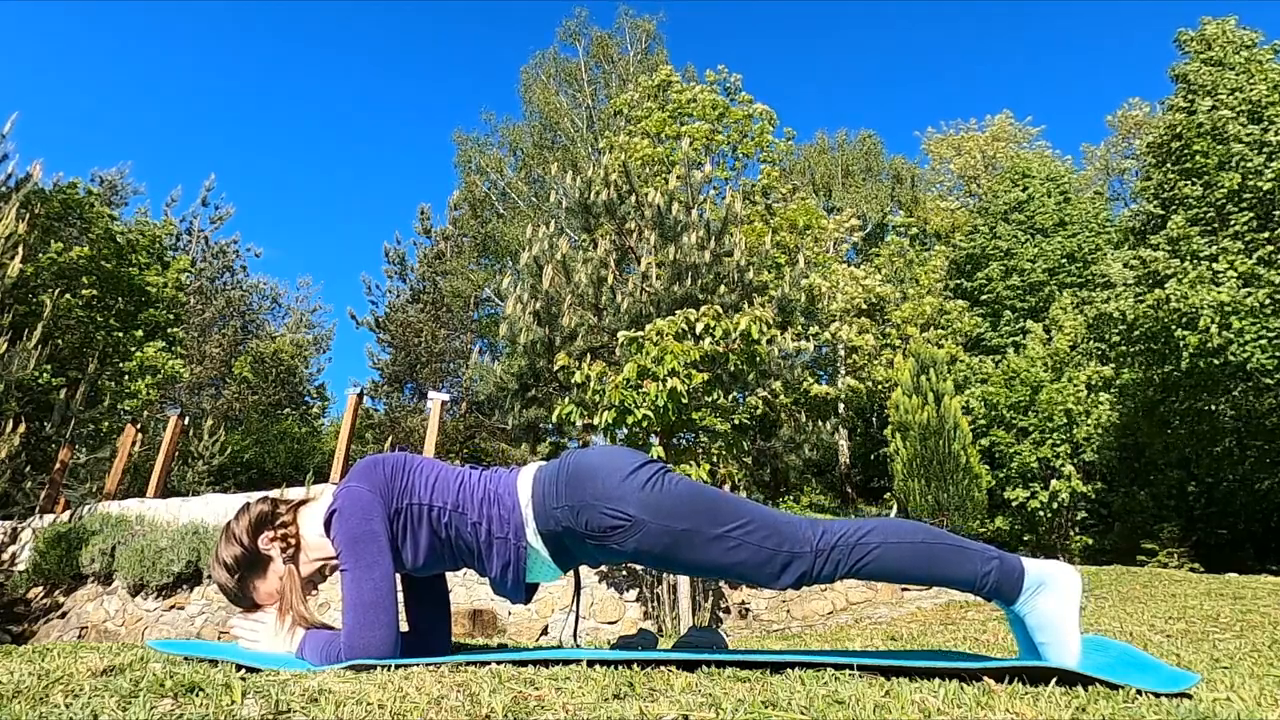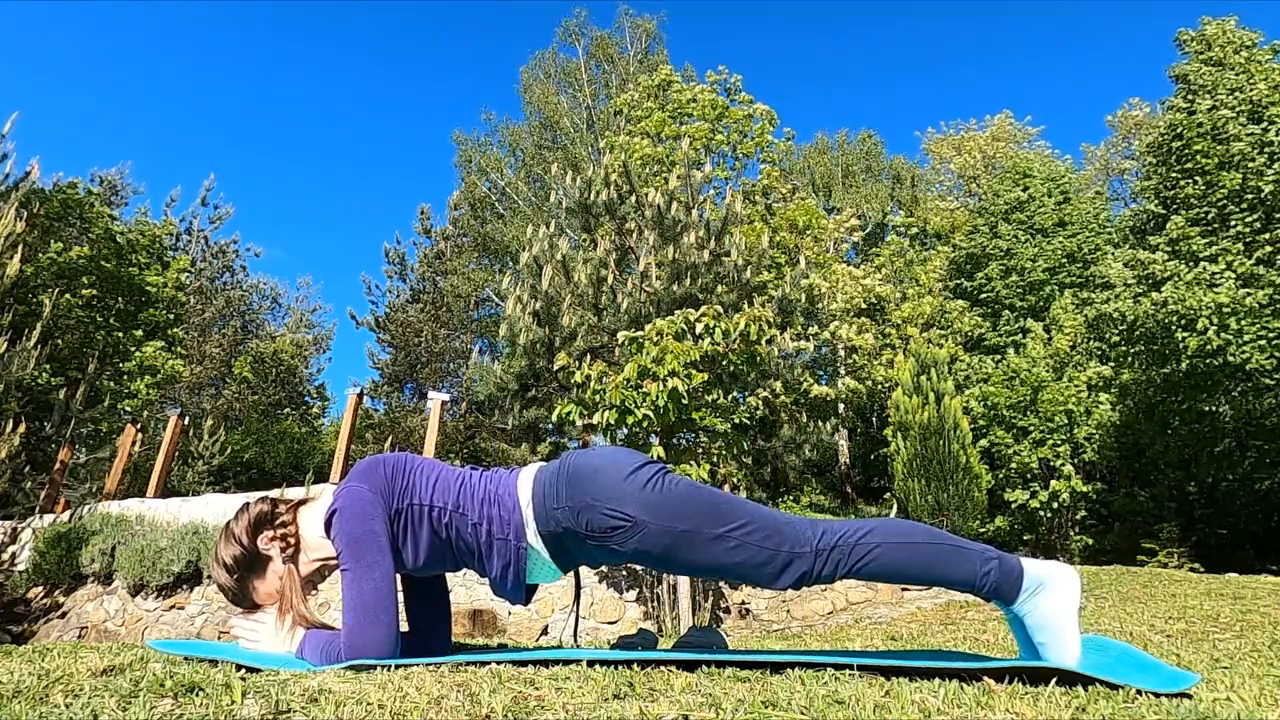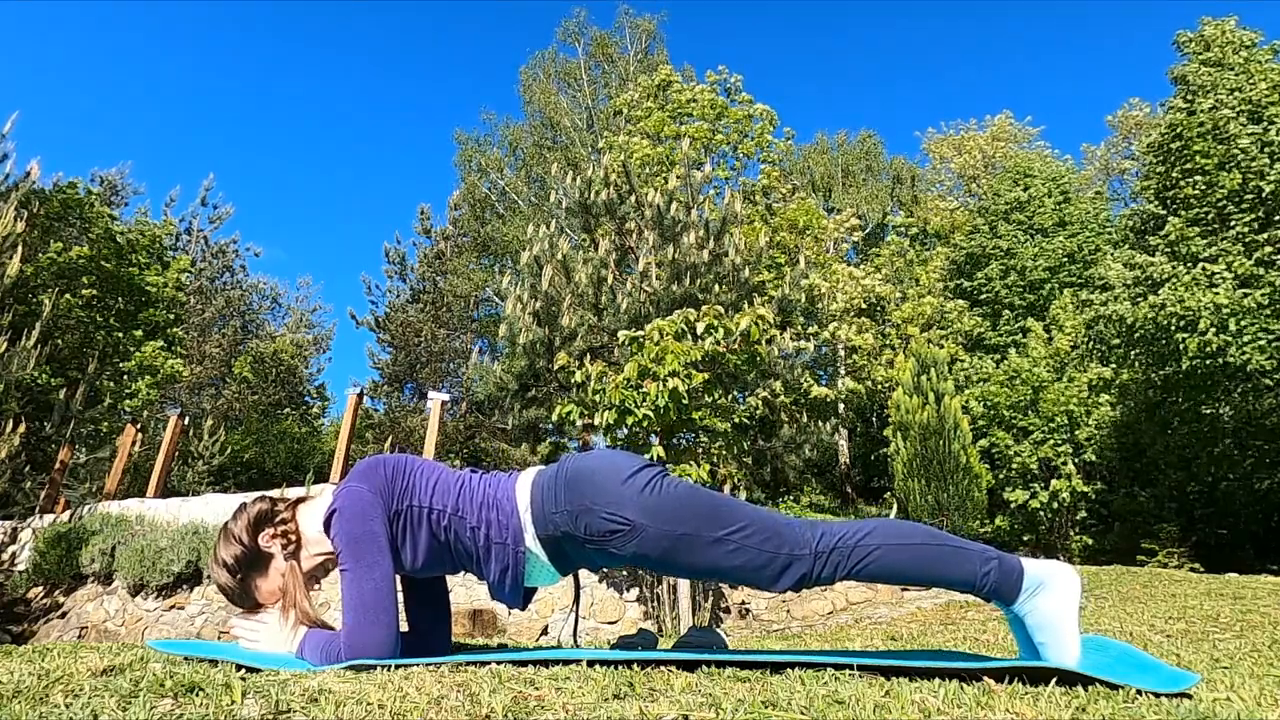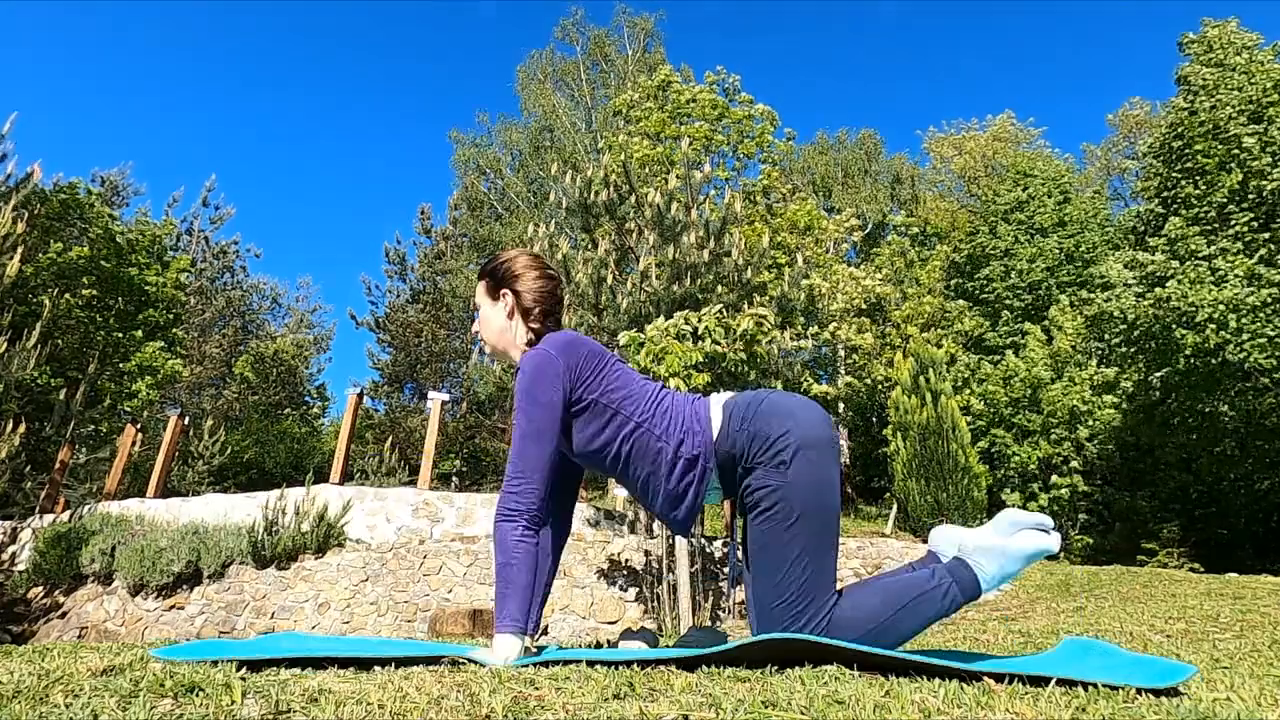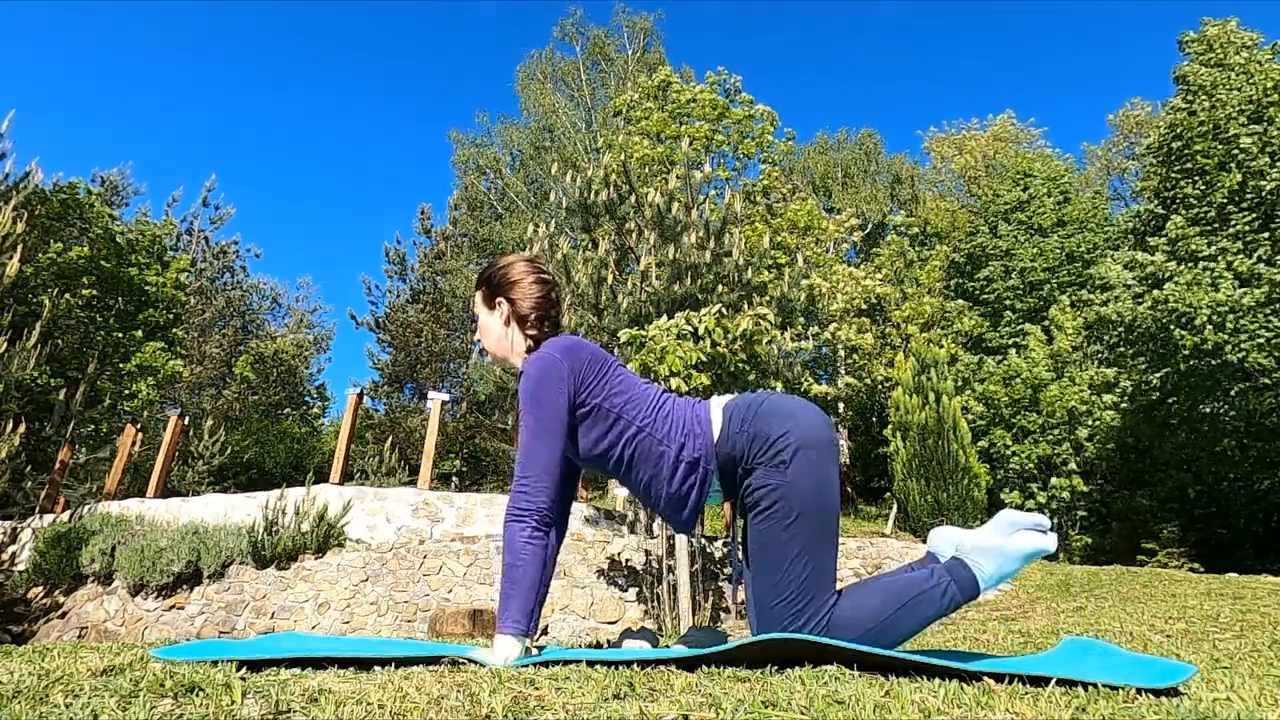
dt=0.5s
person 1, frame 1
left shoulder: (356, 503)
right shoulder: (385, 524)
left elbow: (374, 647)
right elbow: (426, 643)
left wrist: (294, 640)
right wrist: (299, 625)
left hip: (595, 503)
right hip: (588, 505)
left knee: (812, 552)
right knee: (809, 550)
left ankle: (1022, 580)
right ankle: (1016, 581)
person 1, frame 2
left shoulder: (357, 499)
right shoulder: (390, 522)
left elbow: (374, 645)
right elbow: (430, 643)
left wrist: (293, 640)
right wrist: (301, 626)
left hip: (596, 501)
right hip: (592, 503)
left knee: (809, 552)
right knee: (808, 550)
left ankle: (1020, 578)
right ankle: (1012, 581)
person 1, frame 3
left shoulder: (360, 497)
right shoulder: (386, 518)
left elbow: (373, 646)
right elbow: (427, 643)
left wrist: (293, 639)
right wrist: (301, 621)
left hip: (593, 508)
right hip: (588, 511)
left knee: (812, 554)
right knee: (812, 551)
left ankle: (1021, 580)
right ankle: (1015, 580)
person 1, frame 4
left shoulder: (549, 359)
right shoulder: (552, 371)
left elbow: (522, 511)
right elbow: (549, 521)
left wrist: (505, 644)
right wrist: (518, 636)
left hip: (772, 440)
right hip: (761, 447)
left knee: (806, 641)
right knee: (802, 635)
left ankle: (975, 563)
right ankle: (956, 556)
person 1, frame 5
left shoulder: (550, 364)
right shoulder: (558, 373)
left elbow: (532, 511)
right elbow: (550, 514)
left wrist: (508, 640)
right wrist: (518, 633)
left hip: (776, 443)
right hip: (764, 446)
left knee: (802, 637)
right knee: (788, 628)
left ankle: (968, 569)
right ankle: (946, 559)
